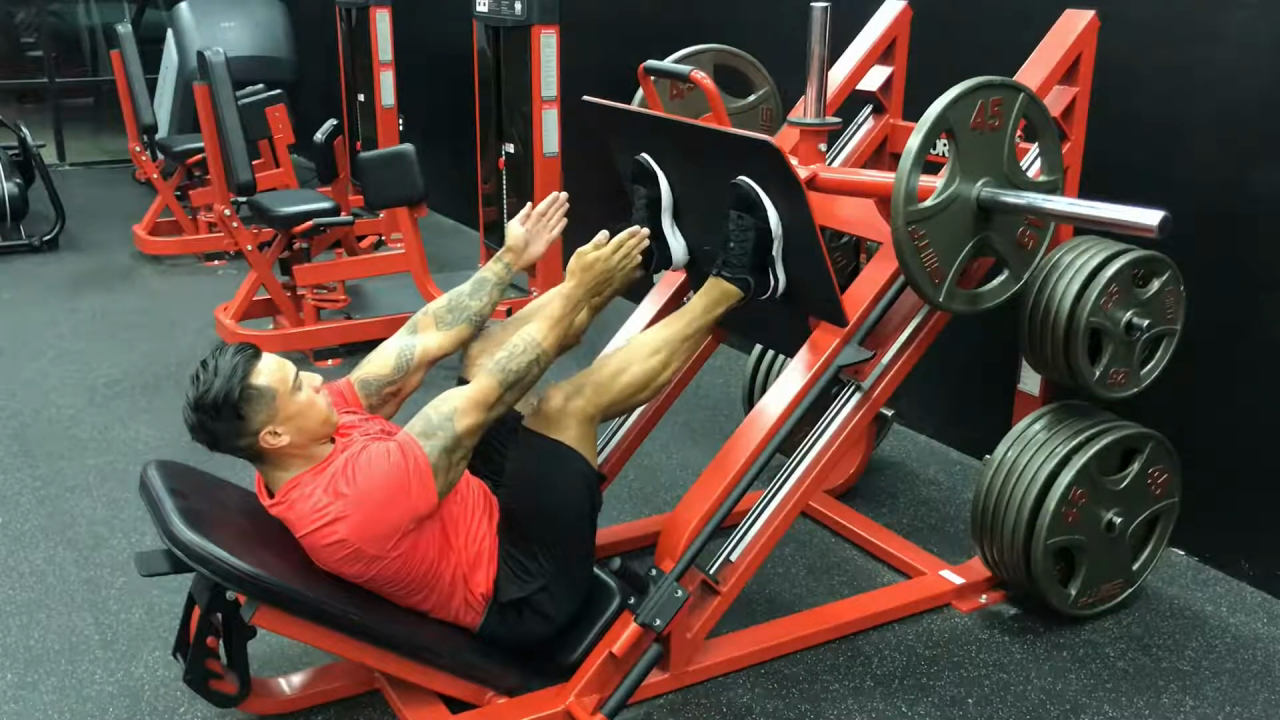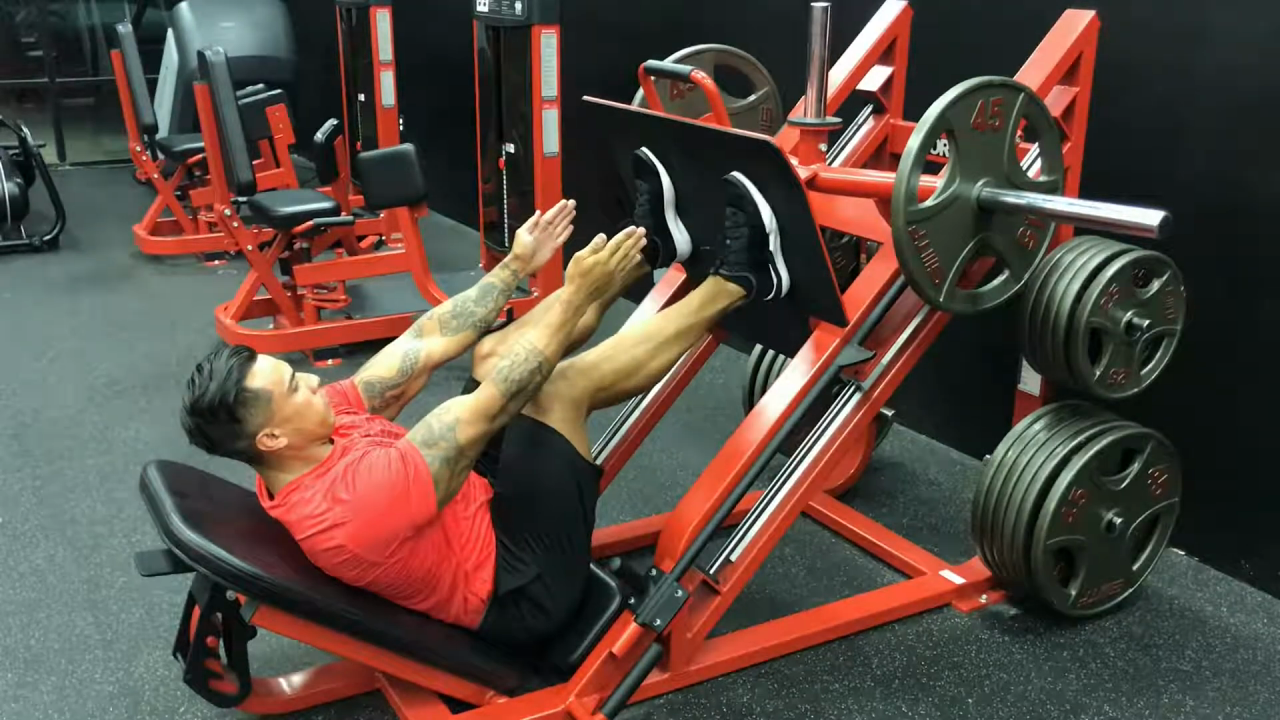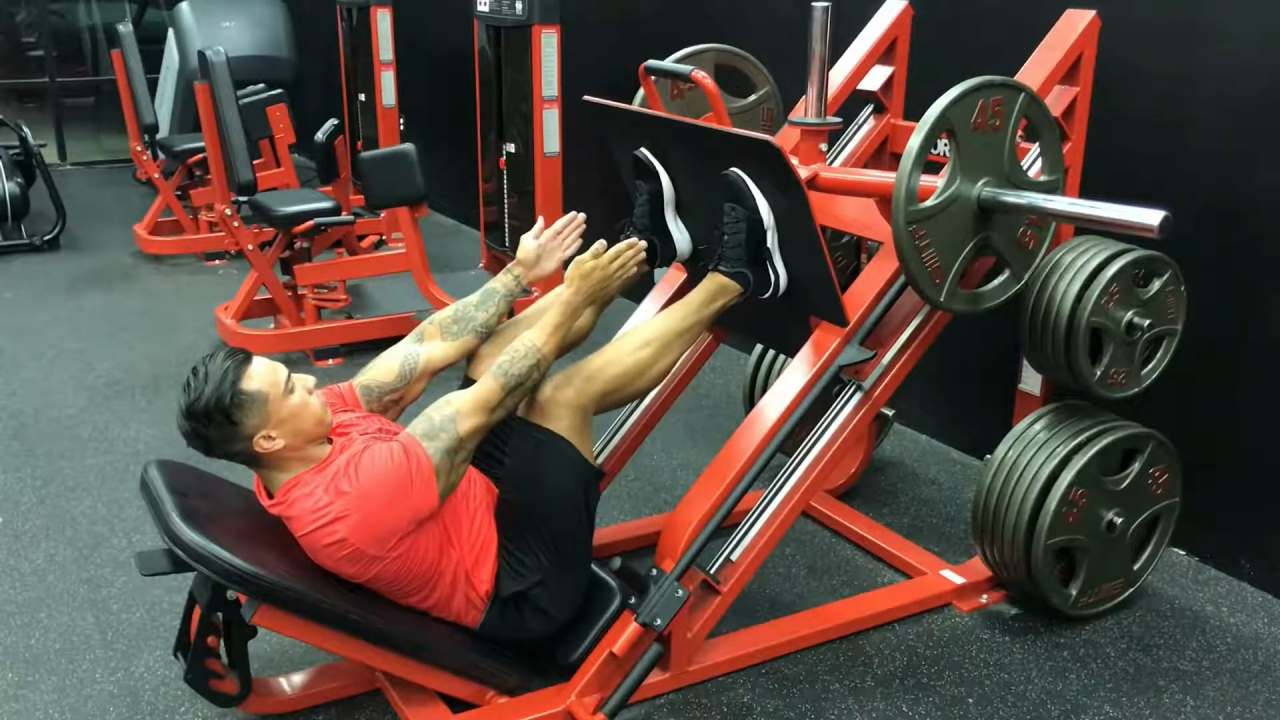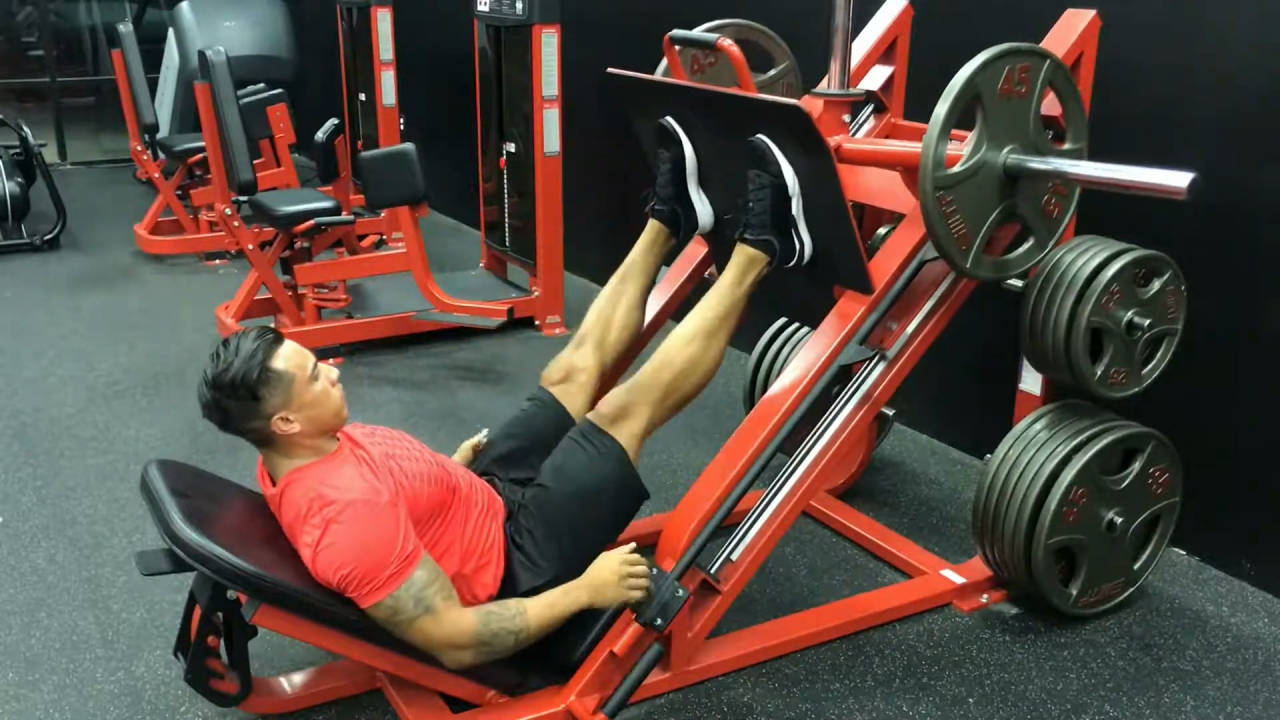
dt=1s
person 1, frame 1
left shoulder: (303, 443)
right shoulder: (350, 497)
left elbow: (421, 343)
right elbow: (486, 403)
left wrist: (510, 259)
right wrist: (576, 290)
left hip: (485, 513)
right hip: (521, 592)
left knee: (483, 349)
right knee: (566, 405)
left ankle: (642, 252)
right ankle: (732, 284)
person 1, frame 2
left shoulder: (312, 431)
right shoulder: (349, 503)
left elbow: (424, 348)
right elbow: (492, 409)
left wrist: (518, 265)
right wrist: (577, 295)
left hip: (487, 509)
right hip: (520, 589)
left knee: (494, 352)
right knee: (559, 387)
left ankle: (647, 248)
right ankle: (733, 284)
person 1, frame 3
left shoulder: (314, 429)
right shoulder: (353, 498)
left elbow: (428, 351)
right elbow: (488, 404)
left wrist: (520, 273)
right wrist: (577, 297)
left hip: (481, 508)
right hip: (520, 589)
left knee: (493, 348)
right knee: (559, 396)
left ankle: (647, 245)
right ankle: (732, 282)
person 1, frame 4
left shoulder: (299, 456)
right shoulder: (344, 519)
right elbow: (456, 644)
left wrist: (451, 464)
right wrist: (586, 590)
left hip: (488, 499)
right hip: (523, 568)
left knee: (572, 371)
right knee: (623, 409)
left ankle: (667, 221)
right ankle: (756, 253)
